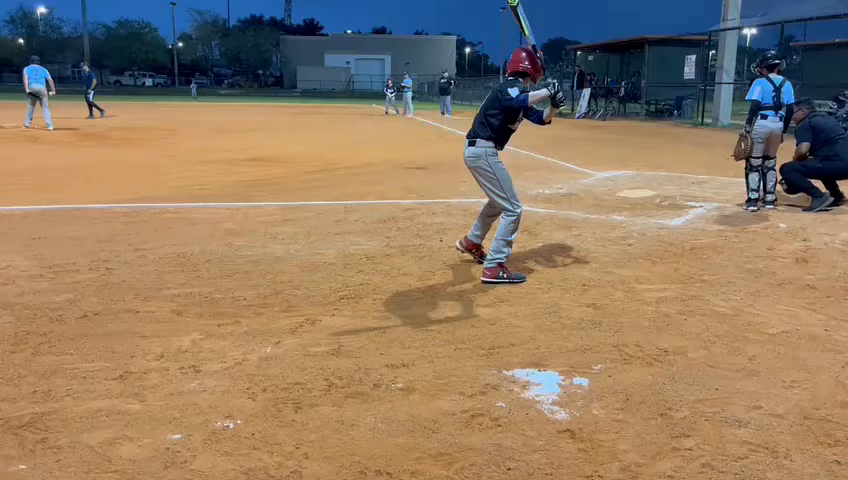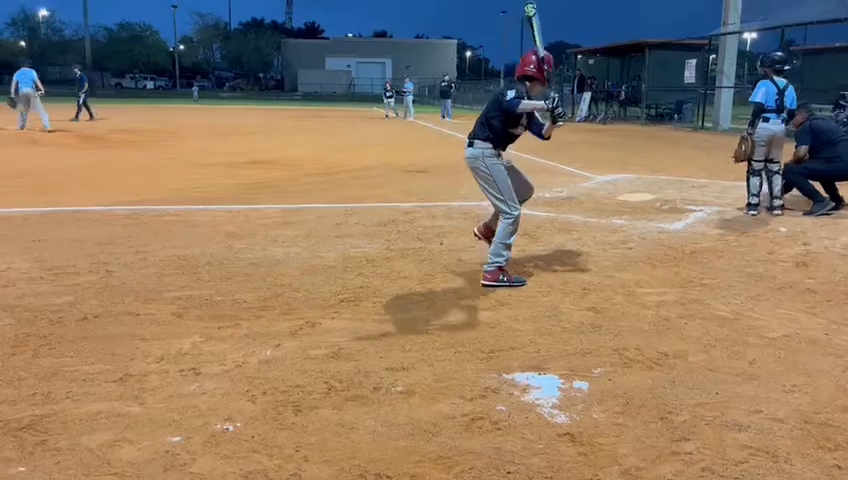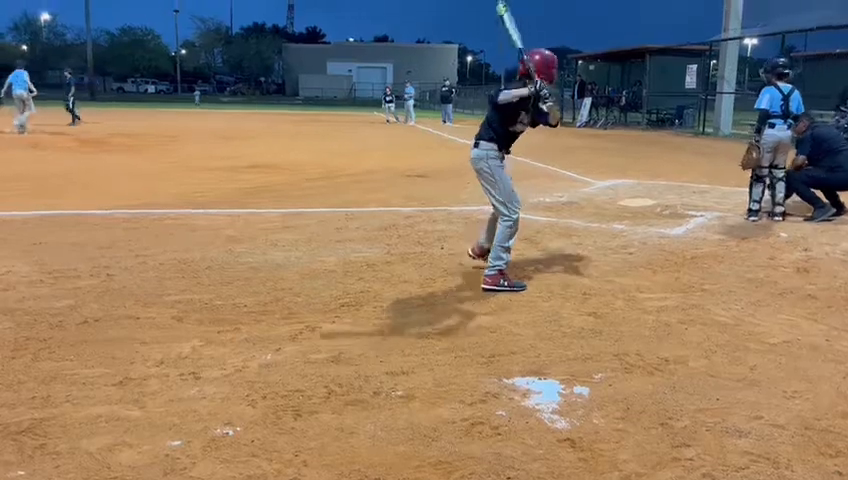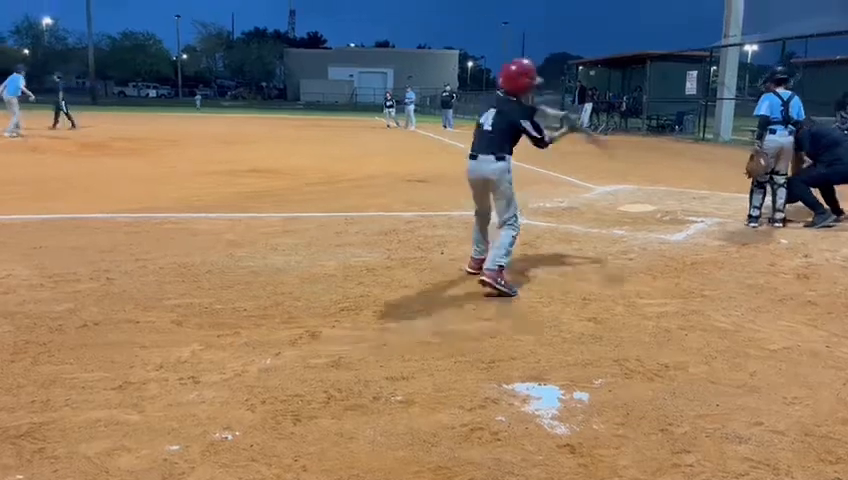
dt=0.3s
person 1, frame 1
left shoulder: (517, 92)
right shoulder: (511, 86)
left elbow: (541, 118)
right elbow: (519, 103)
left wrist: (554, 103)
right wrist: (548, 91)
left hip: (478, 151)
right hip: (483, 152)
left knee: (499, 200)
right knee: (512, 209)
left ankle: (472, 241)
right ankle: (493, 267)
person 1, frame 2
left shoulder: (527, 103)
right shoulder: (515, 90)
left elbow: (543, 133)
right elbow: (511, 106)
left wrist: (554, 119)
right wrist: (545, 105)
left hip: (490, 153)
right hip: (482, 153)
left knee: (524, 191)
right knee: (511, 212)
left ankle: (489, 229)
right ankle: (494, 271)
person 1, frame 3
left shoulder: (533, 102)
right shoulder: (516, 89)
left elbow: (553, 121)
right elbow: (495, 99)
left wrist: (547, 100)
right wrist: (529, 91)
left hip: (491, 155)
right hip: (487, 154)
left knee: (506, 206)
right knee: (509, 215)
left ankle: (484, 247)
right ankle: (494, 275)
person 1, frame 4
left shoulder: (499, 99)
right shoulder: (518, 110)
right elbow: (543, 142)
left wrist: (557, 115)
right wrist: (564, 131)
left hip: (474, 165)
right hip: (497, 166)
left knee: (482, 213)
right knee: (509, 223)
left ankle: (478, 260)
right ankle: (493, 271)
person 2, frame 1
left shoulder: (760, 82)
right shoulder: (786, 84)
left elbow: (754, 106)
right elbow: (790, 110)
left wrist: (747, 126)
right wrist: (783, 130)
left hip: (761, 124)
right hip: (778, 125)
left knee: (754, 162)
right knee: (770, 162)
left ankle: (753, 200)
right ankle: (769, 199)
person 2, frame 2
left shoulder: (764, 84)
right shoulder: (789, 87)
left elbow: (757, 109)
right elbow: (791, 114)
left wrist: (749, 129)
left hip: (763, 127)
right hip: (780, 128)
left knee: (756, 166)
right knee: (774, 166)
left ankle: (753, 205)
right ankle: (777, 204)
person 2, frame 3
left shoulder: (768, 90)
right shoulder: (795, 92)
left elbow: (763, 115)
left wrist: (756, 135)
left hip: (769, 132)
right hip: (786, 134)
left knee: (759, 172)
right knee: (779, 173)
left ankle: (754, 211)
right ankle: (778, 211)
person 2, frame 4
left shoulder: (768, 97)
right shoulder: (795, 99)
left elbow: (763, 121)
right elbow: (799, 124)
left wrist: (758, 142)
right wrist: (792, 140)
left hip: (770, 139)
right hip: (788, 140)
left knee: (760, 178)
right knee: (781, 179)
left ankle: (754, 216)
right ankle: (778, 217)
person 3, frame 1
left shoulder: (805, 124)
right shoulder: (826, 117)
left elbow: (802, 150)
left wrist: (796, 159)
left hip: (836, 164)
left knee: (786, 169)
right knee: (817, 162)
left ankle: (819, 197)
right ankle: (837, 195)
person 3, frame 2
left shoulder: (805, 127)
right shoulder: (825, 121)
left elbow: (801, 153)
left wrist: (791, 163)
left hip: (838, 166)
left knee: (789, 171)
right knee: (818, 165)
left ankle: (820, 202)
right ankle: (836, 199)
person 3, frame 3
left shoulder: (807, 136)
right shoulder: (827, 128)
left elbow: (799, 161)
left wrist: (790, 171)
left hip: (839, 175)
left knee: (792, 177)
right knee: (817, 171)
left ankle: (821, 208)
right ankle: (837, 205)
person 3, frame 4
left shoulder: (804, 133)
right shoulder: (823, 128)
left elbow: (798, 158)
left wrist: (795, 174)
left knee: (794, 182)
right knee: (819, 173)
left ankle: (822, 214)
right ankle: (836, 212)
